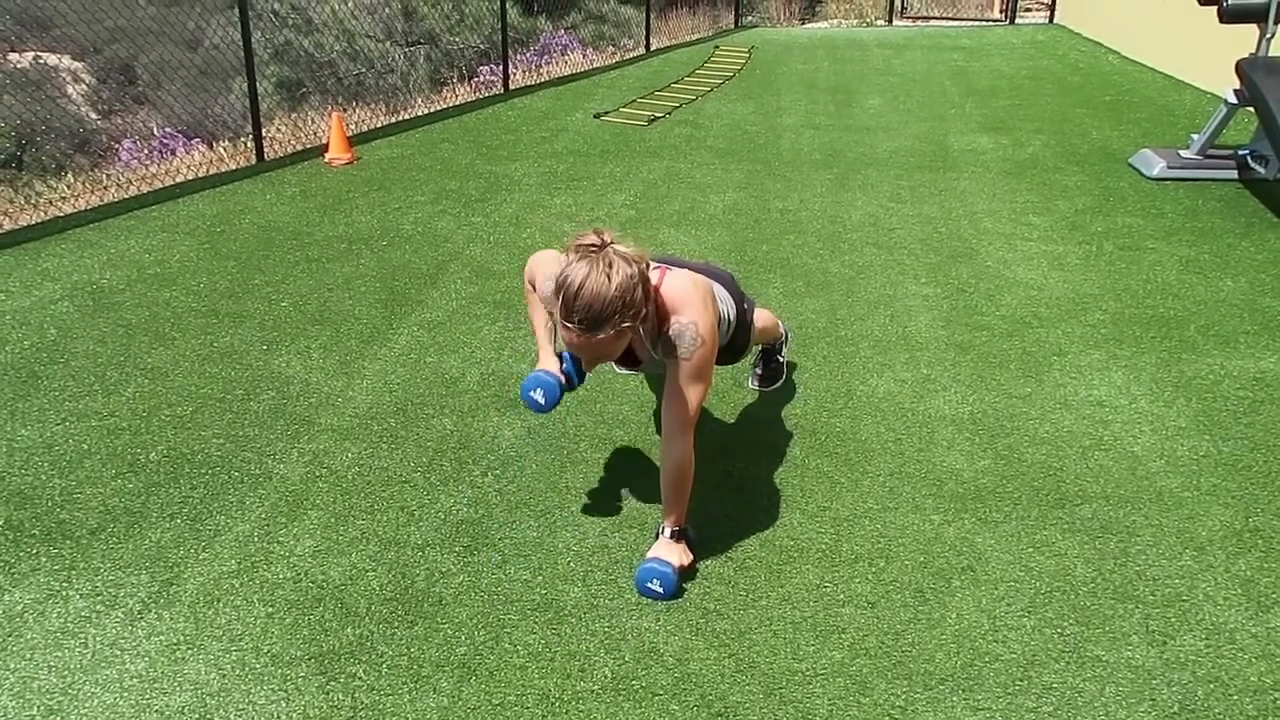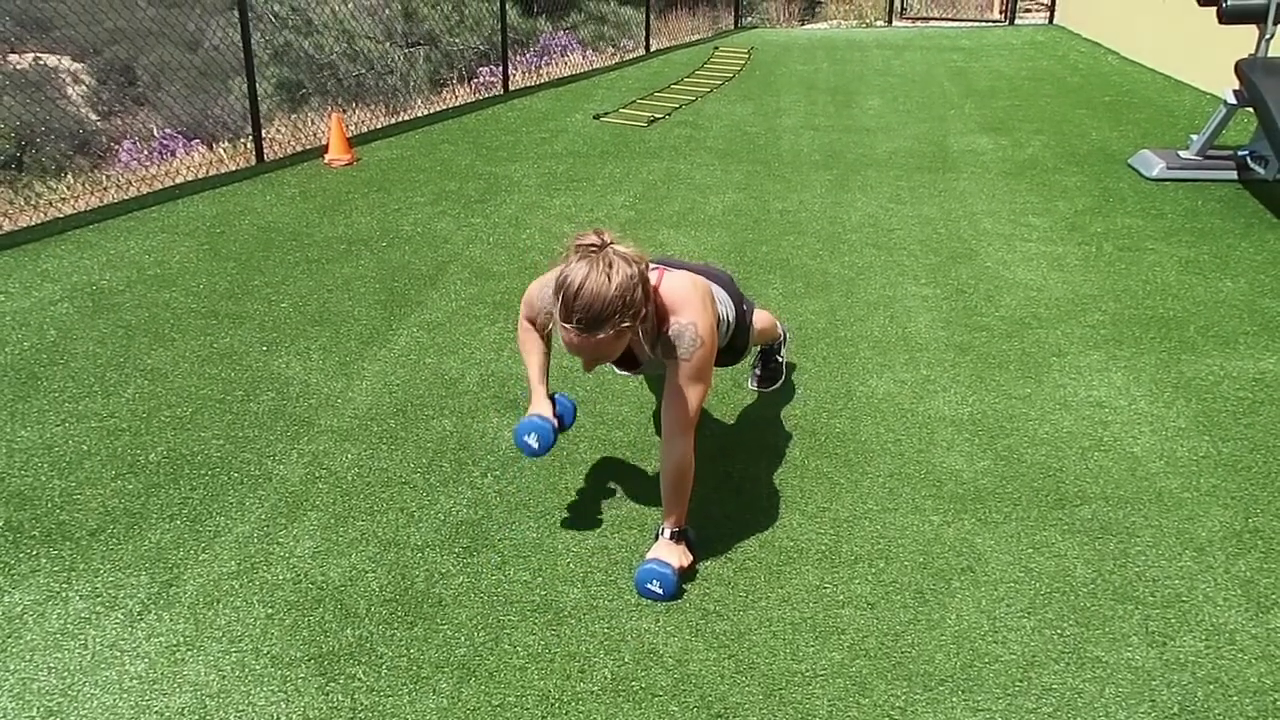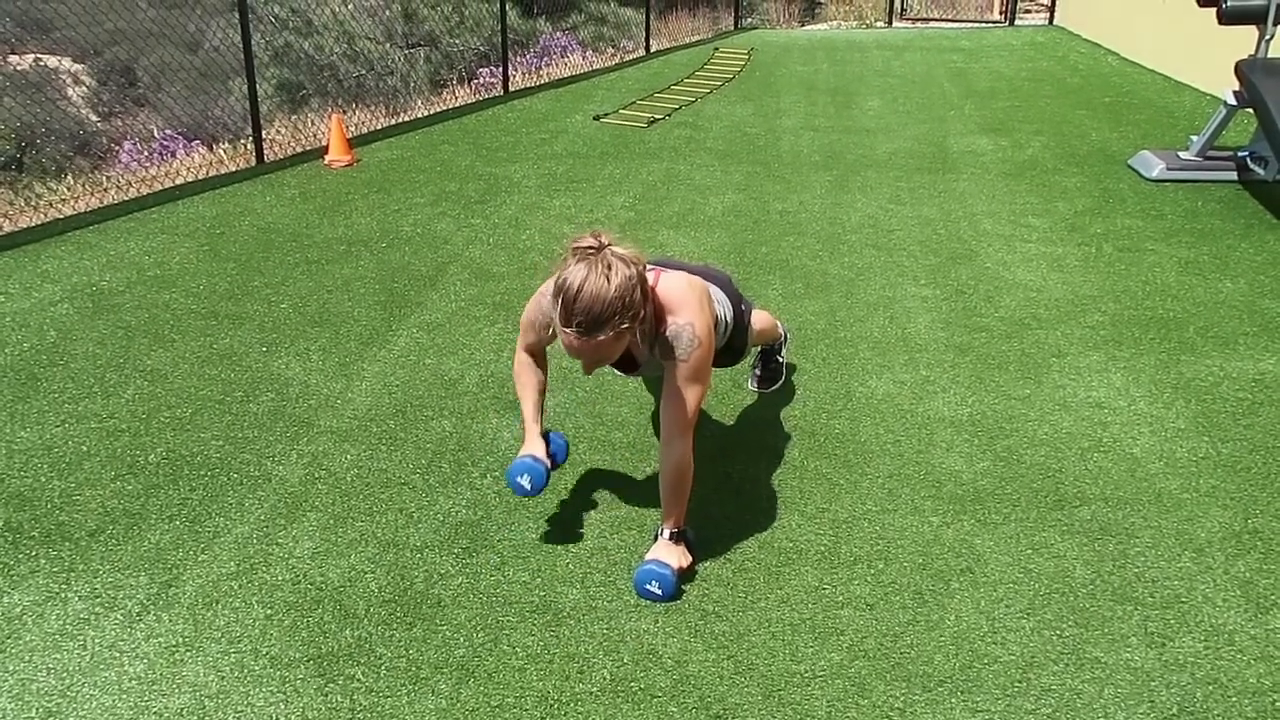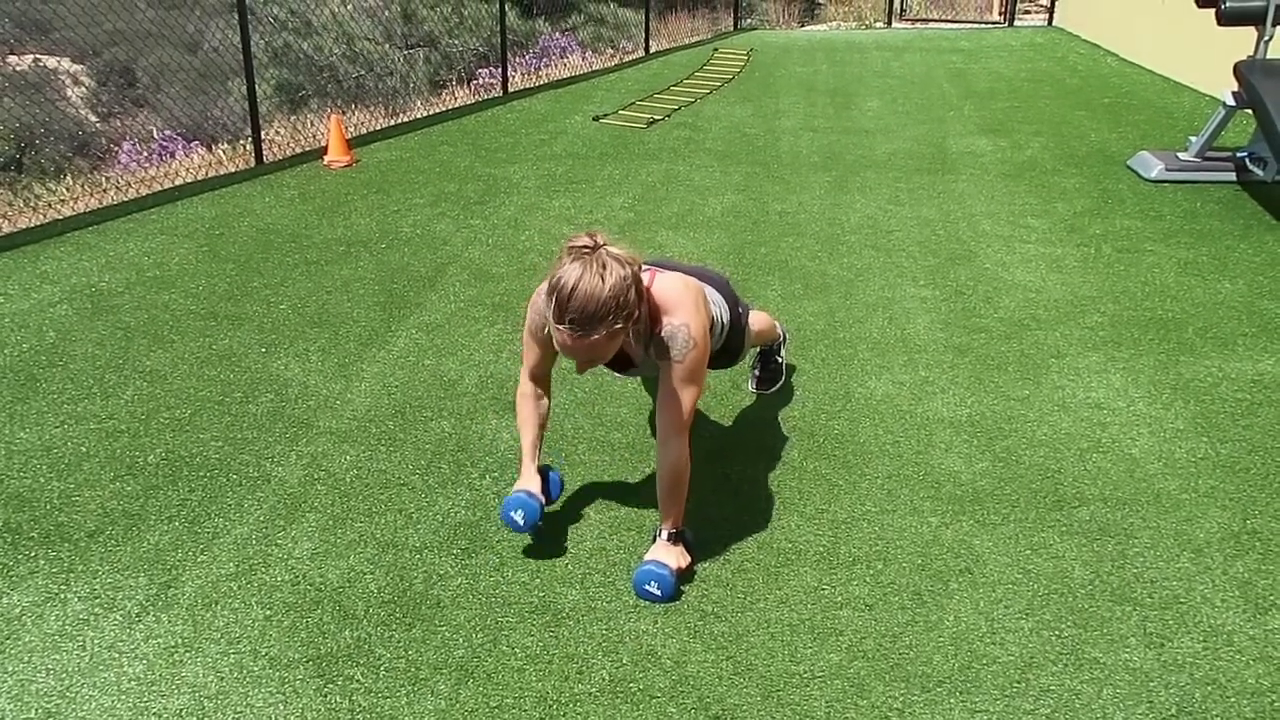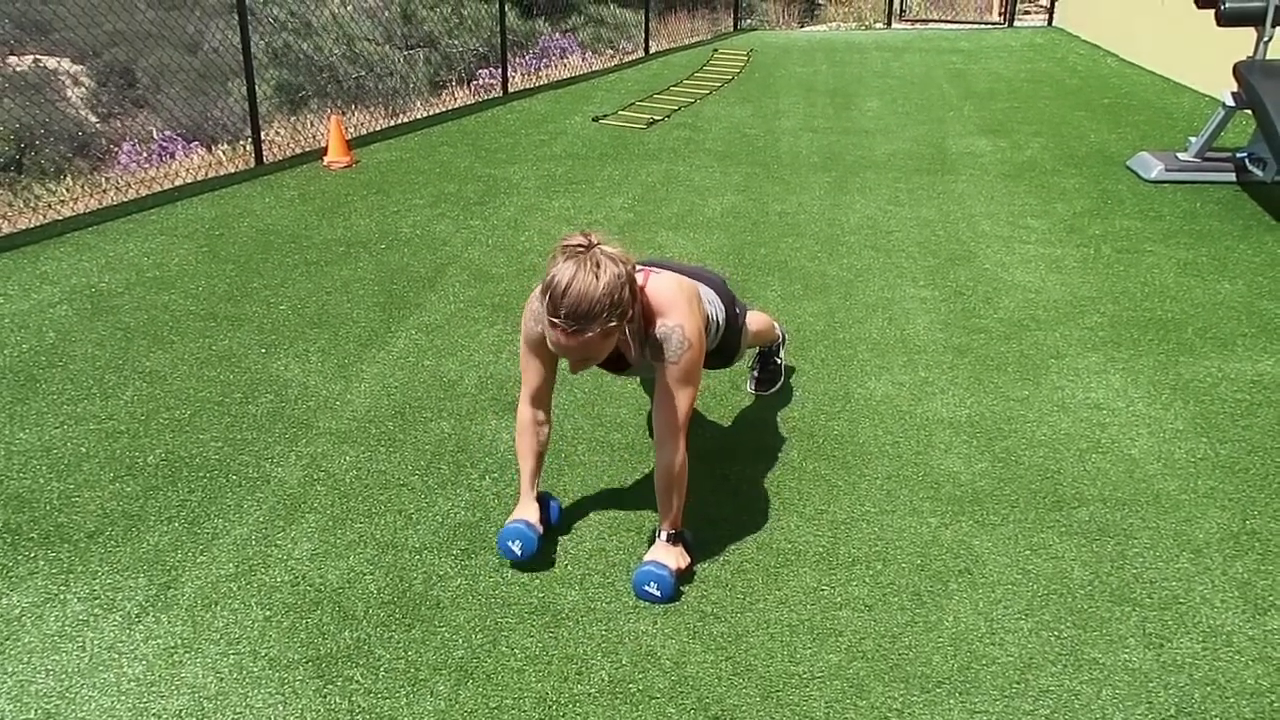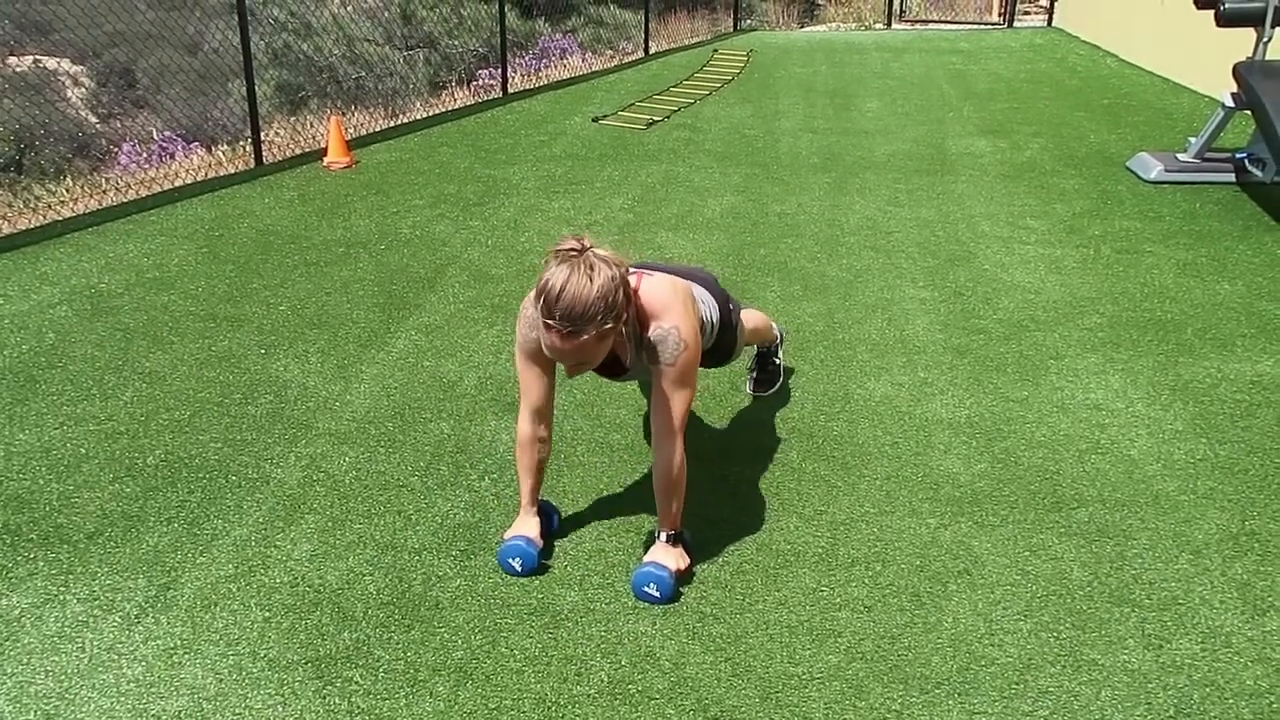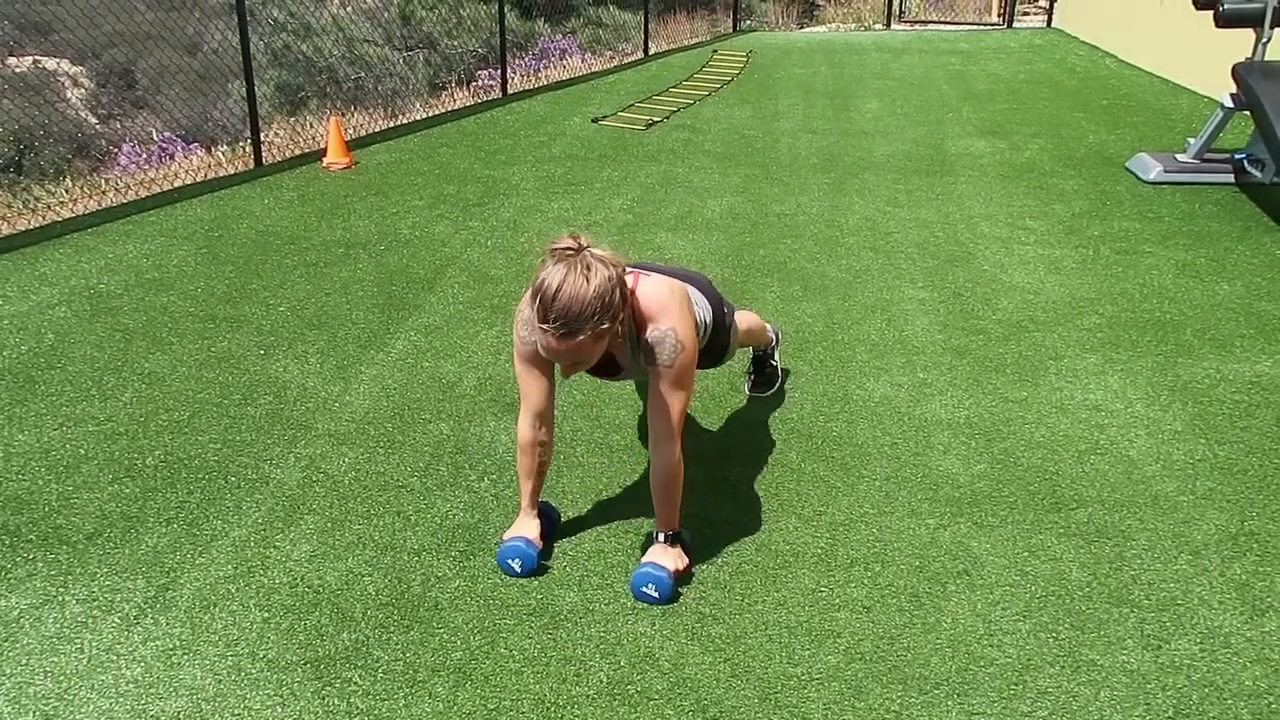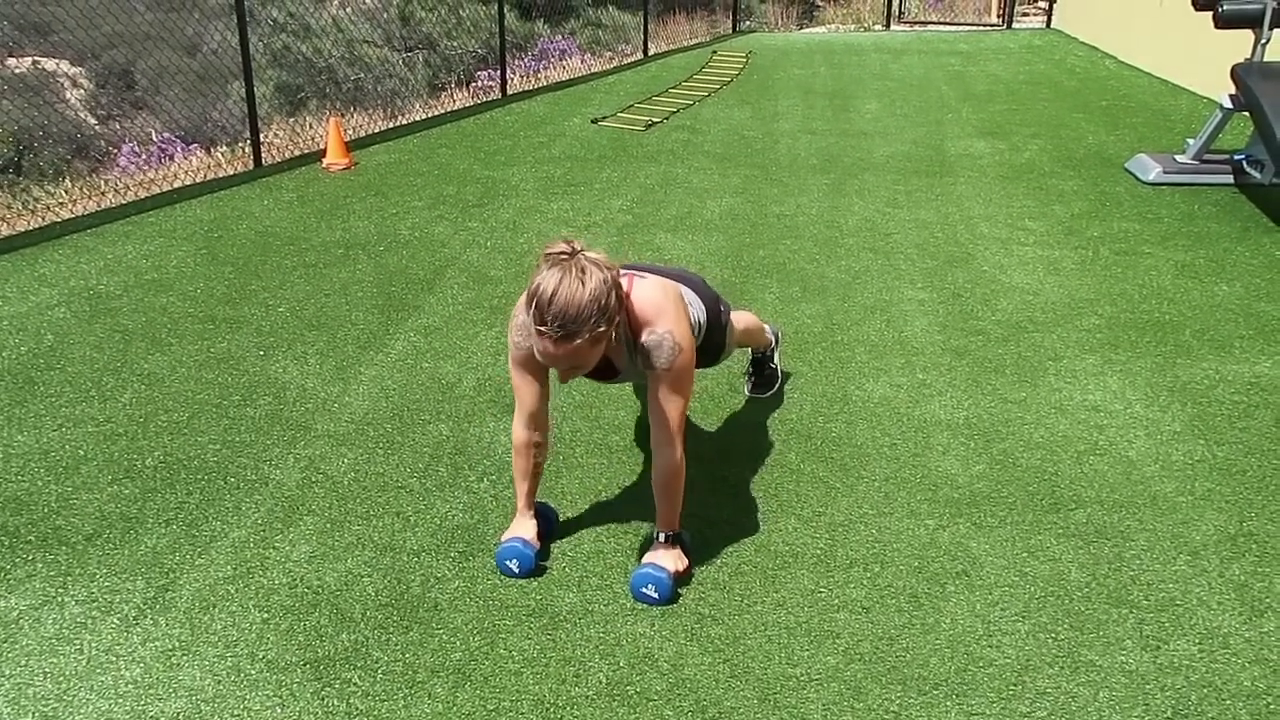
dt=0.1s
person 1, frame 1
left shoulder: (688, 324)
right shoulder: (559, 287)
left elbow: (677, 439)
right elbow: (534, 265)
left wrist: (672, 534)
right wrist: (547, 354)
left hip: (719, 302)
left knee: (751, 328)
left ankle: (775, 335)
person 1, frame 2
left shoulder: (686, 325)
right shoulder: (557, 293)
left elbow: (677, 440)
right elbow: (528, 317)
left wrist: (672, 536)
right wrist: (538, 395)
left hip: (718, 301)
left knee: (750, 331)
left ankle: (774, 336)
person 1, frame 3
left shoulder: (684, 324)
right shoulder: (554, 301)
left elbow: (676, 440)
right elbow: (527, 351)
left wrist: (671, 536)
right wrist: (533, 435)
left hip: (715, 303)
left knee: (748, 329)
left ankle: (773, 337)
person 1, frame 4
left shoulder: (679, 326)
right shoulder: (551, 302)
left elbow: (672, 441)
right elbow: (531, 382)
left wrist: (669, 537)
right wrist: (529, 469)
left hip: (714, 308)
left knee: (748, 330)
left ankle: (773, 338)
person 1, frame 5
left shoulder: (673, 325)
right shoulder: (545, 308)
left elbow: (670, 443)
right elbow: (533, 407)
left wrist: (669, 537)
right wrist: (527, 499)
left hip: (709, 304)
left knee: (744, 329)
left ankle: (772, 337)
person 1, frame 6
left shoulder: (668, 328)
right shoulder: (539, 312)
left elbow: (668, 444)
right elbow: (534, 422)
left wrist: (669, 538)
right wrist: (527, 513)
left hip: (705, 304)
left knee: (742, 328)
left ankle: (770, 337)
person 1, frame 7
left shoulder: (664, 327)
right shoulder: (536, 314)
left elbow: (667, 445)
right elbow: (535, 424)
left wrist: (666, 538)
right wrist: (528, 514)
left hip: (698, 305)
left knee: (736, 329)
left ankle: (766, 340)
person 1, frame 8
left shoulder: (661, 331)
right shoulder: (532, 318)
left elbow: (668, 447)
right elbow: (528, 425)
left wrist: (666, 539)
right wrist: (524, 515)
left hip: (693, 303)
left knee: (733, 330)
left ankle: (765, 341)
